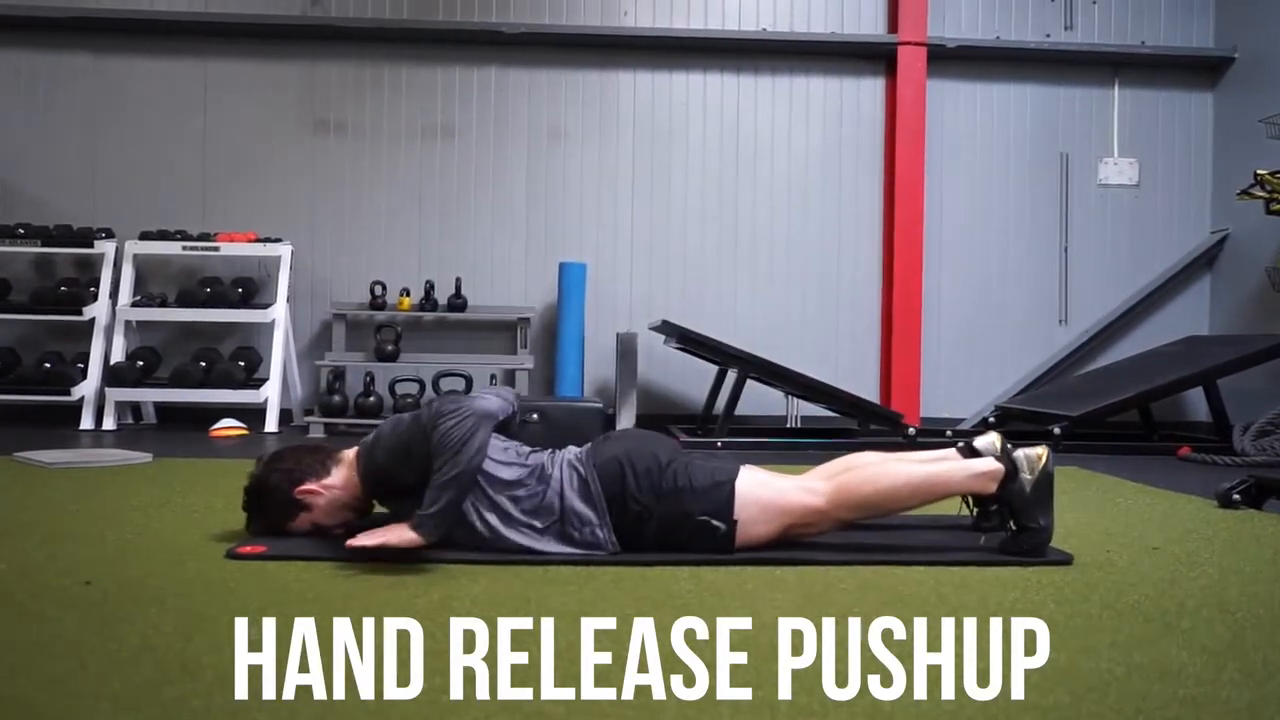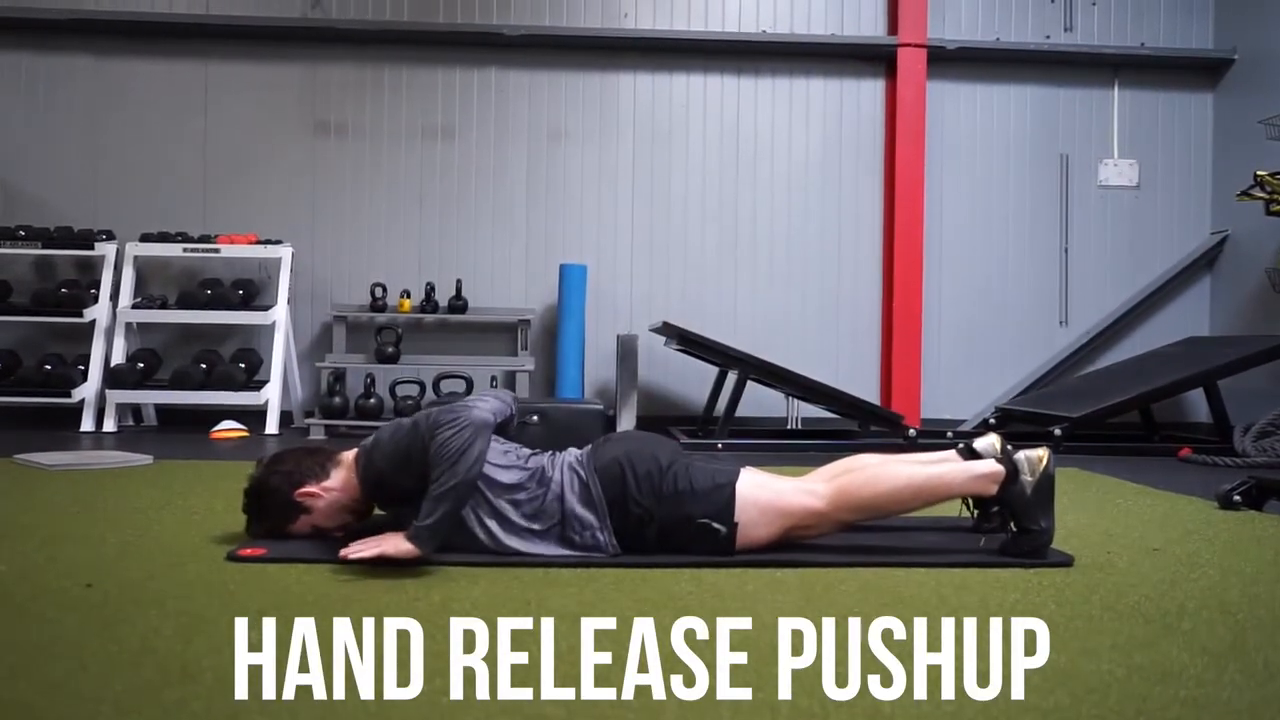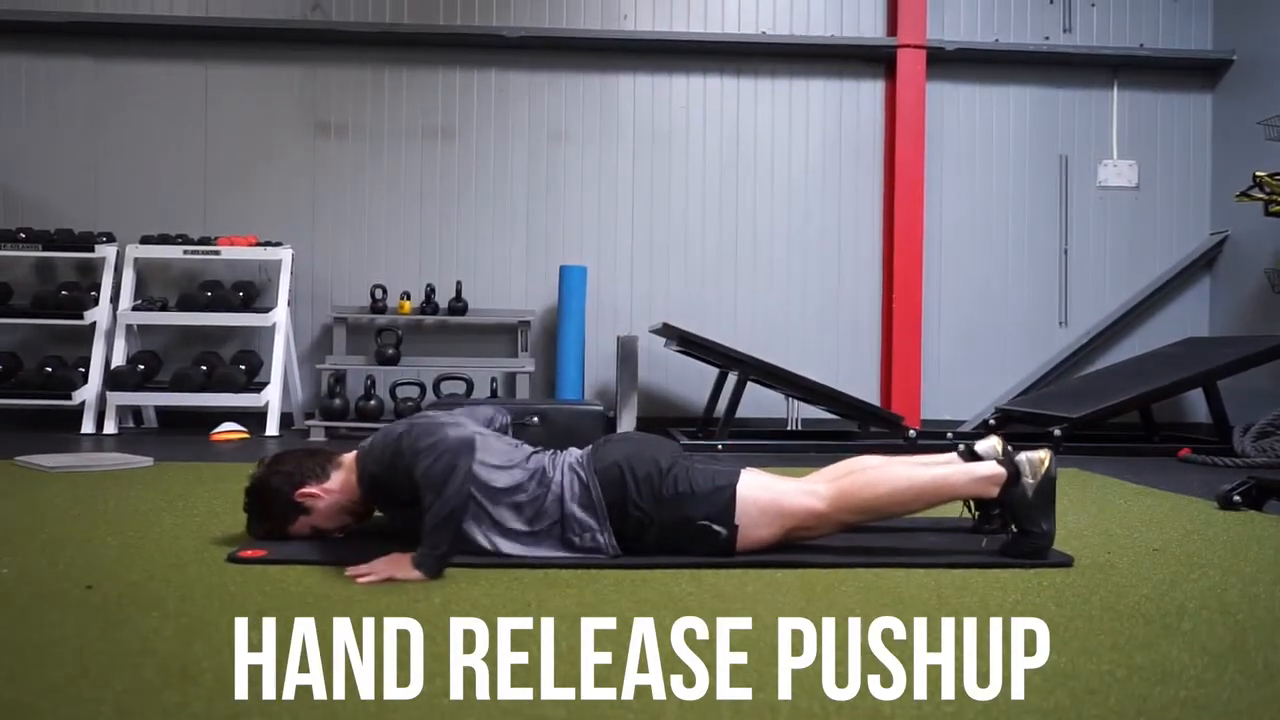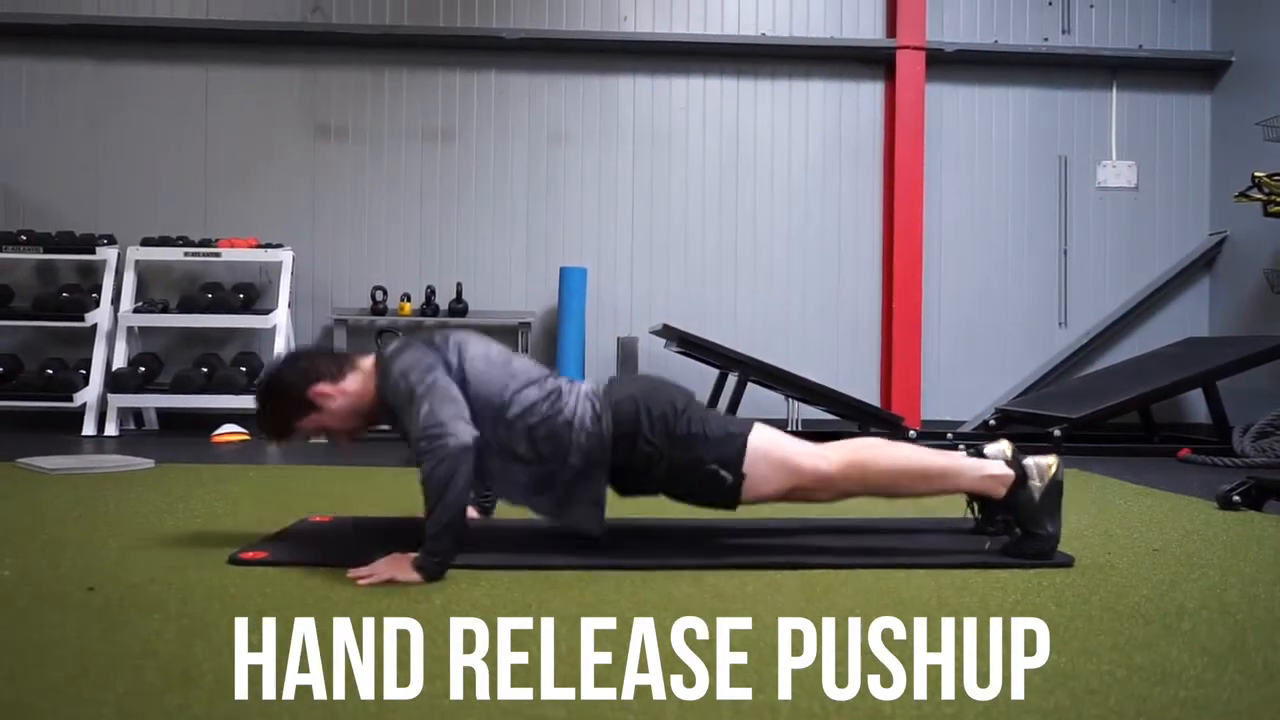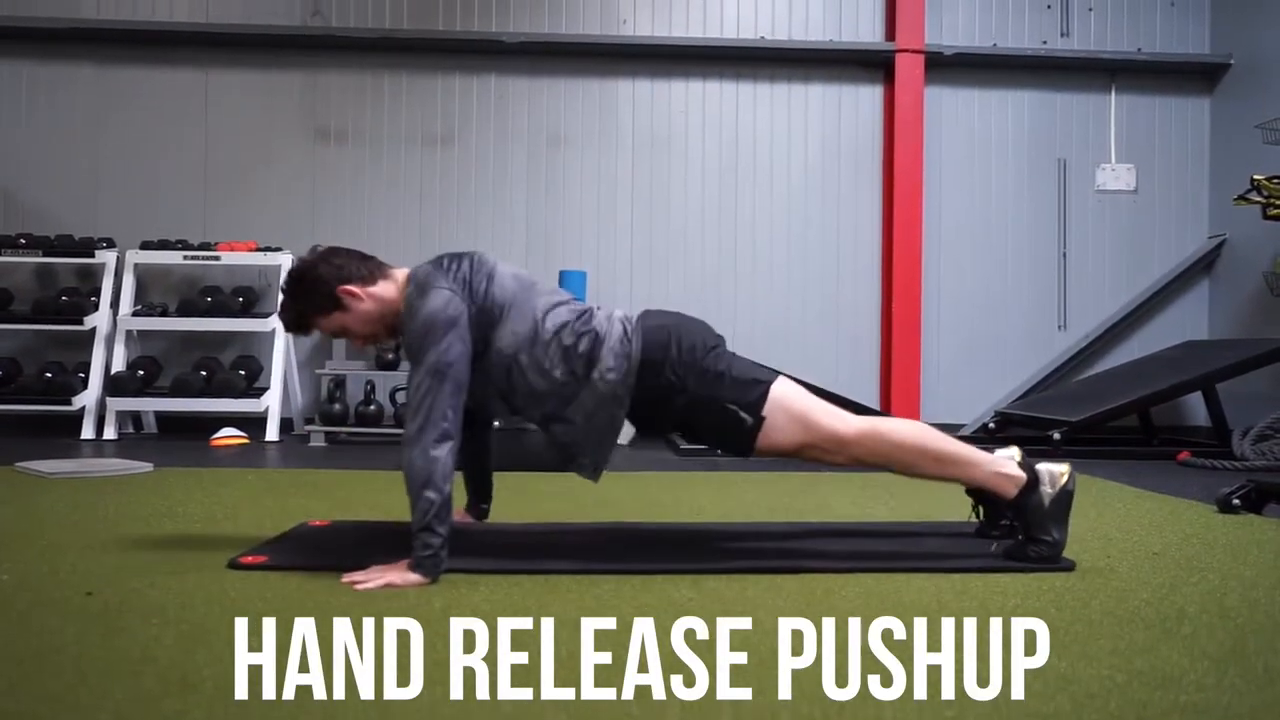
dt=0.3s
person 1, frame 1
left shoulder: (386, 453)
right shoulder: (402, 457)
left elbow: (472, 413)
right elbow: (500, 400)
left wrist: (425, 523)
left hip: (625, 496)
right hip: (614, 472)
left knee: (813, 504)
right knee: (813, 490)
left ankle: (999, 473)
right ankle: (973, 453)
person 1, frame 2
left shoulder: (385, 458)
right shoulder: (403, 456)
left elbow: (468, 420)
right elbow: (497, 403)
left wrist: (420, 533)
left hip: (626, 497)
right hip: (615, 476)
left knee: (814, 504)
right knee: (813, 491)
left ankle: (1002, 474)
right ankle: (976, 454)
person 1, frame 3
left shoulder: (382, 459)
right shoulder: (401, 452)
left elbow: (452, 440)
right elbow: (492, 413)
left wrist: (426, 556)
right wrist: (442, 522)
left hip: (623, 499)
right hip: (617, 476)
left knee: (813, 506)
right knee: (815, 494)
left ankle: (1001, 475)
right ankle: (978, 459)
person 1, frame 4
left shoulder: (405, 366)
right shoulder: (418, 355)
left elbow: (455, 446)
left wrist: (428, 558)
right wrist: (472, 507)
left hip: (632, 433)
right hip: (623, 423)
left knee: (820, 471)
right knee: (811, 475)
left ankle: (1015, 484)
right ankle: (984, 461)
person 1, frame 5
left shoulder: (432, 299)
right shoulder: (442, 292)
left elbow: (432, 431)
right elbow: (474, 404)
left wrist: (425, 558)
right wrist: (475, 505)
left hip: (652, 365)
right hip: (645, 361)
left knee: (837, 435)
right knee: (829, 444)
left ankle: (1023, 483)
right ankle: (999, 466)
